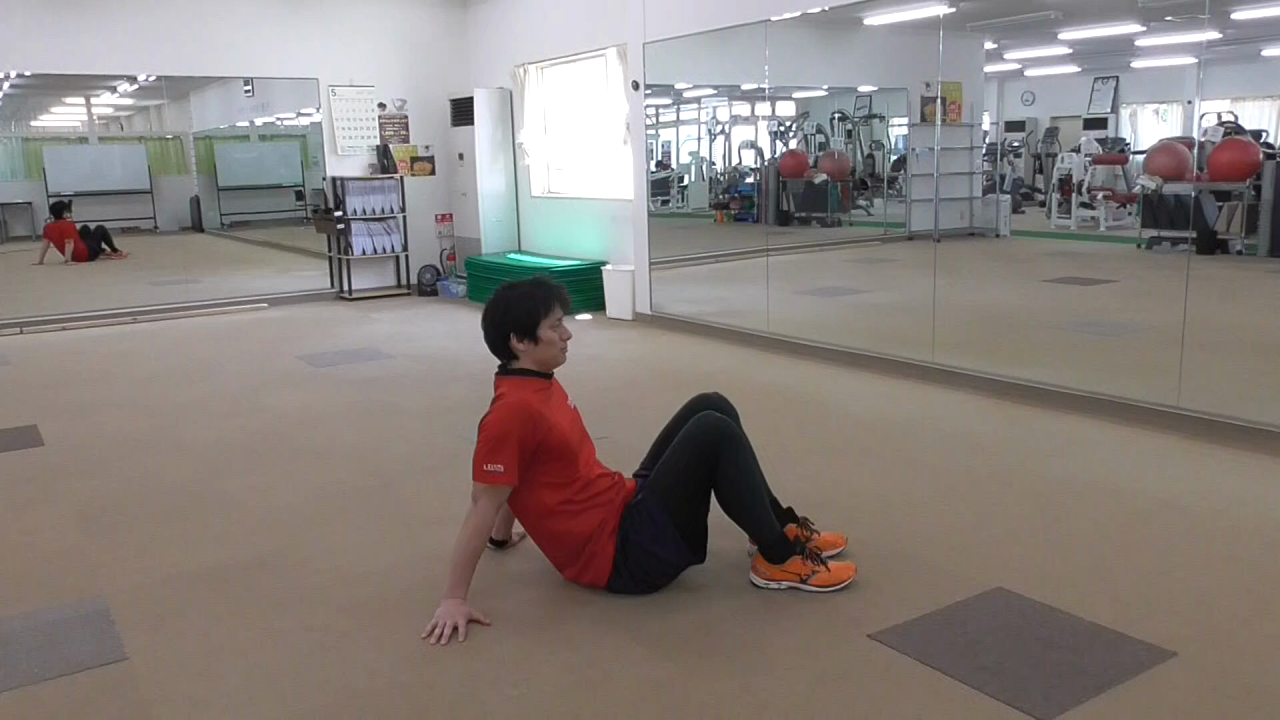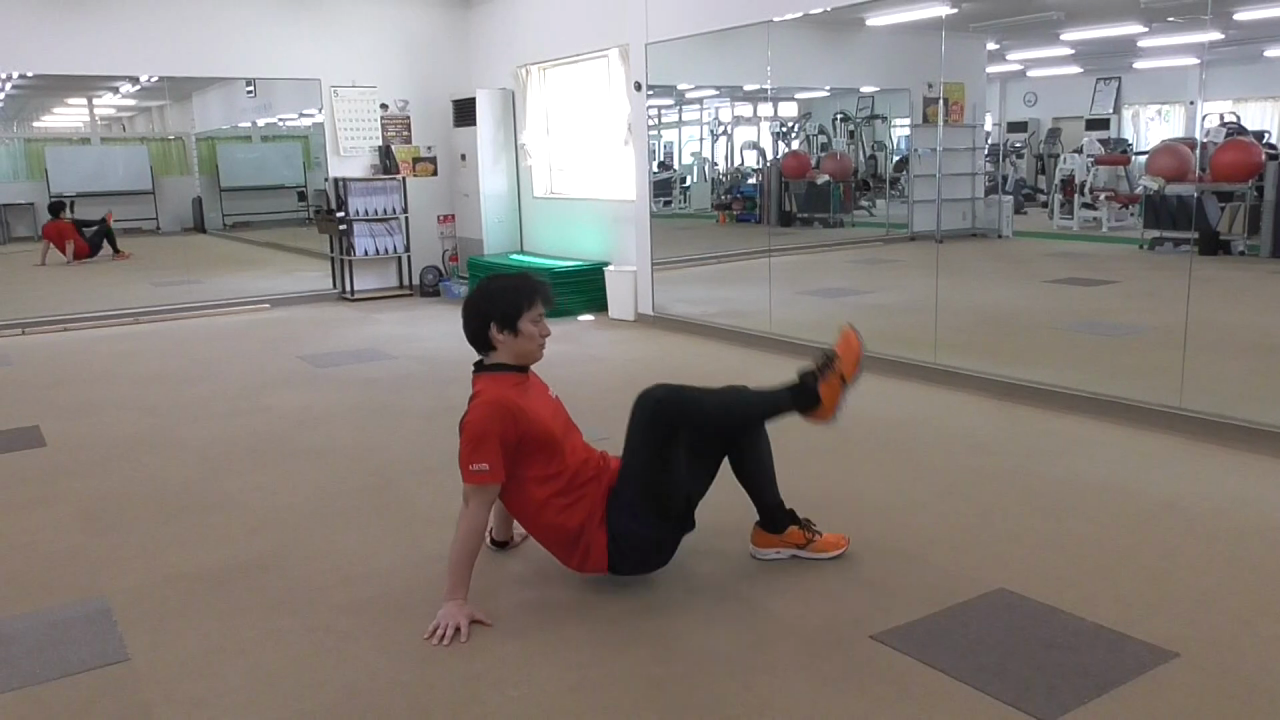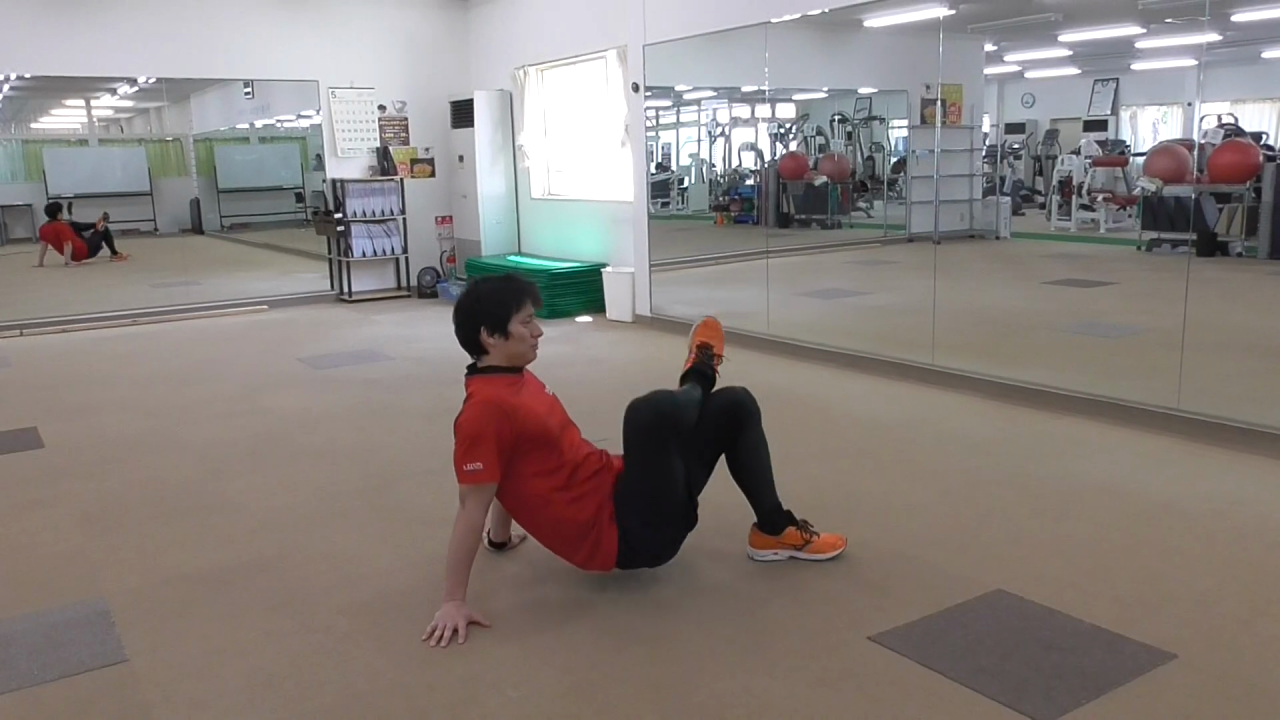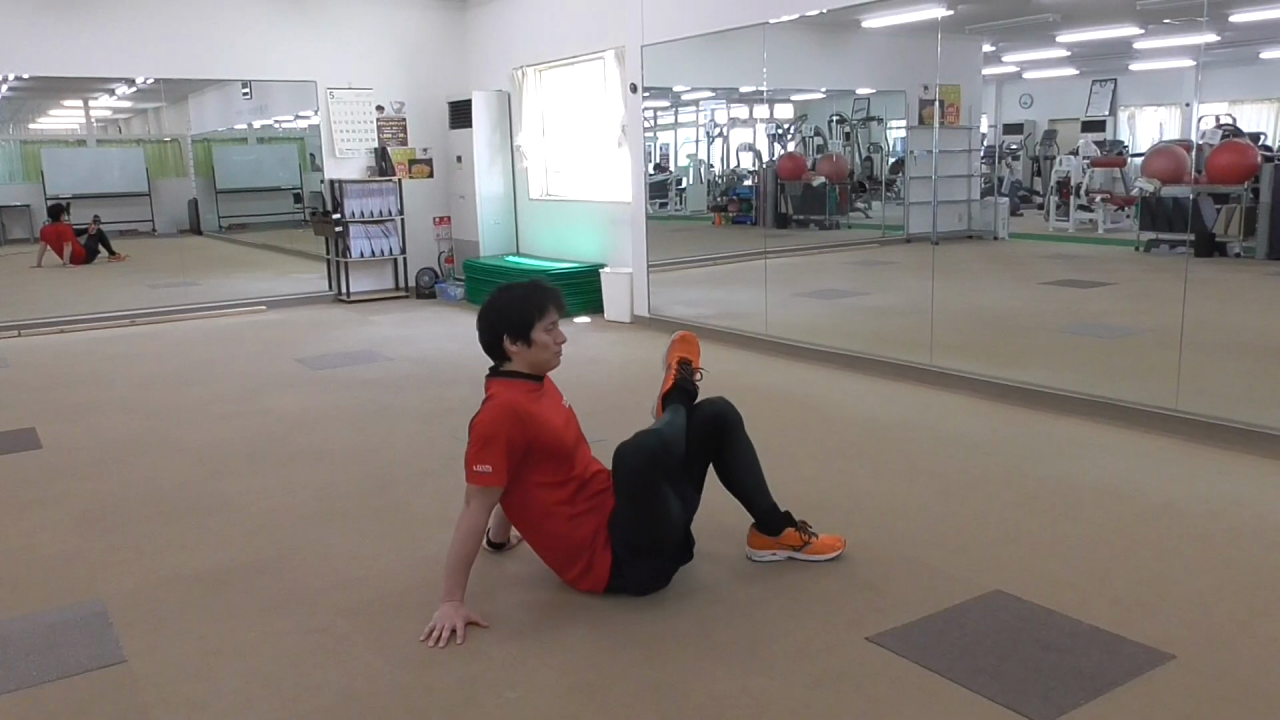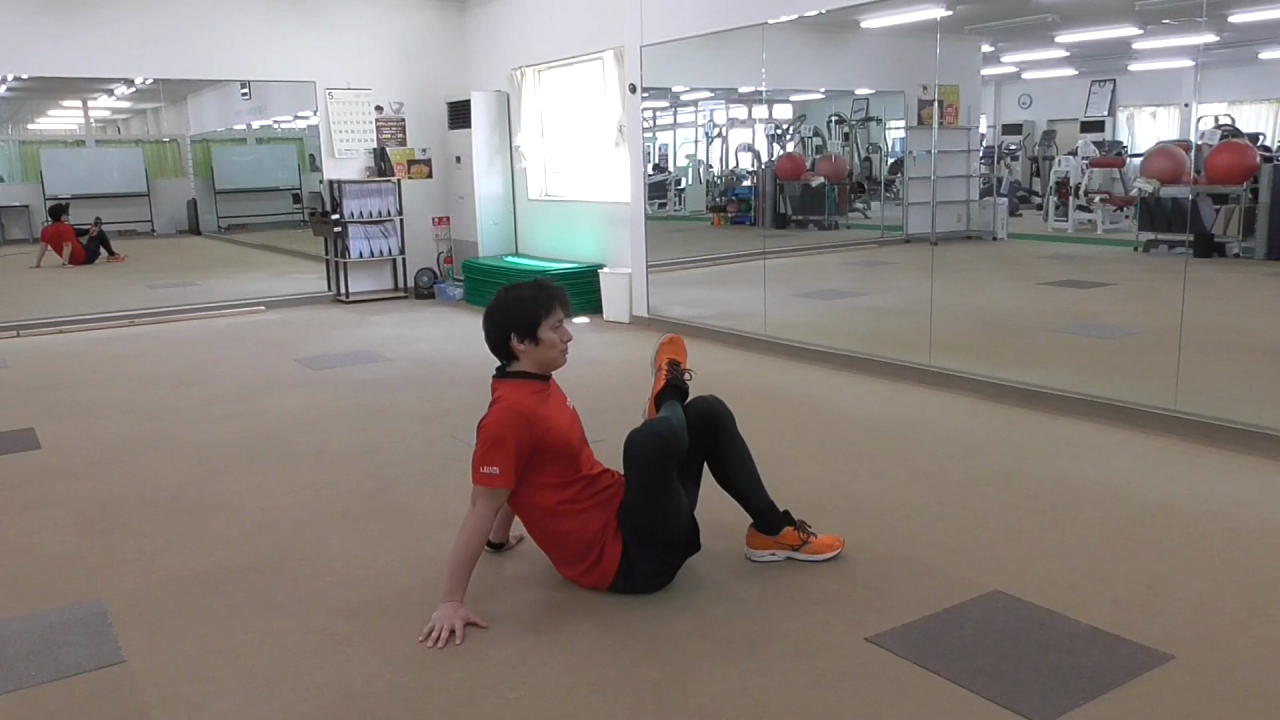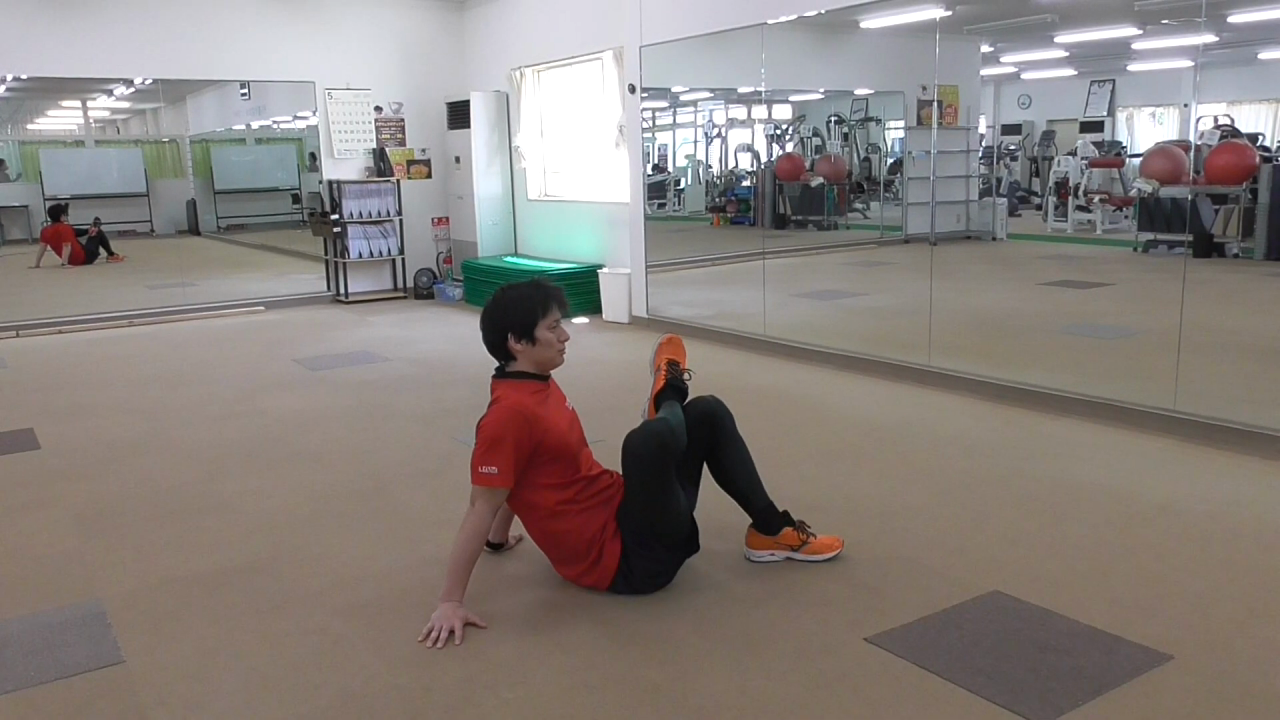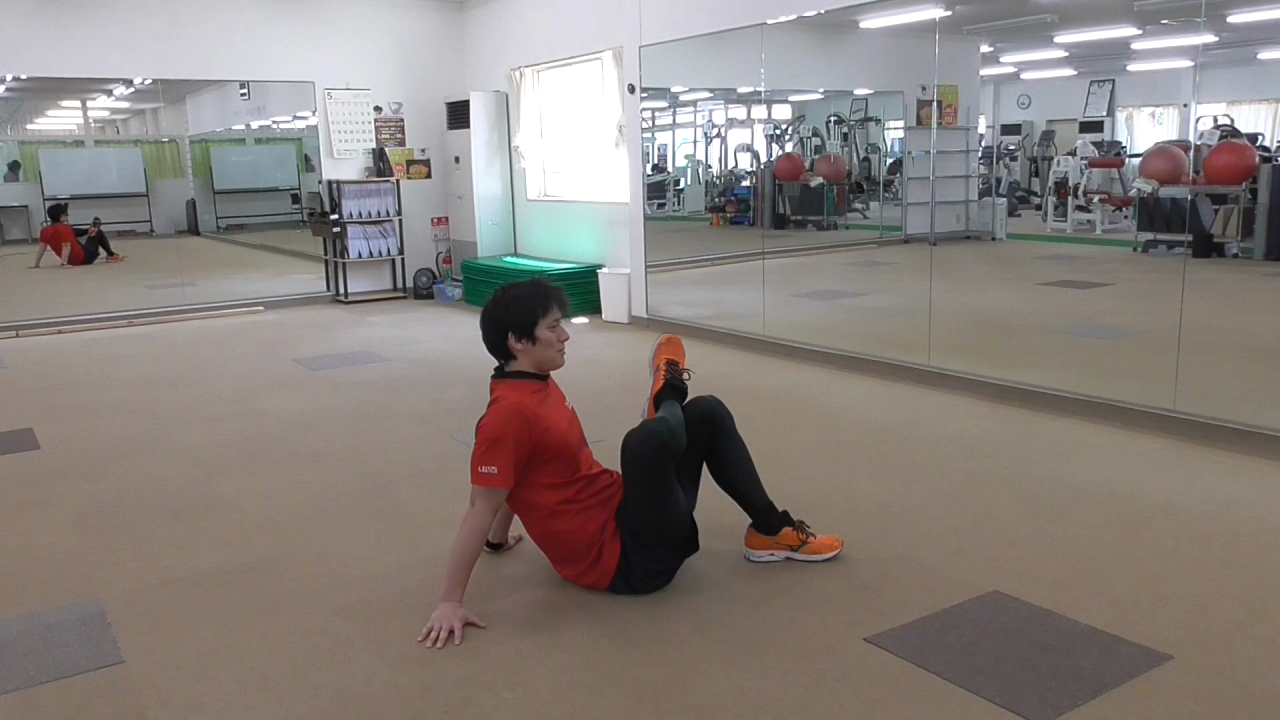
dt=0.7s
person 1, frame 1
left shoulder: (540, 384)
right shoulder: (514, 411)
left elbow: (522, 481)
right elbow: (484, 503)
left wrist: (503, 534)
right wrist: (454, 599)
left hip: (627, 508)
right hip: (625, 554)
left knee: (711, 408)
right knee: (714, 433)
left ankle: (778, 526)
right ankle: (779, 559)
person 1, frame 2
left shoulder: (517, 380)
right shoulder: (491, 407)
left elbow: (521, 474)
right elbow: (475, 503)
left wrist: (503, 534)
right wrist: (455, 600)
left hip: (618, 496)
right hip: (620, 534)
left knee: (740, 405)
right knee: (658, 402)
left ankle: (776, 529)
right ankle: (803, 396)
person 1, frame 3
left shoulder: (515, 379)
right shoulder: (486, 408)
left elbow: (517, 470)
right elbow: (473, 504)
left wrist: (501, 537)
right wrist: (453, 602)
left hip: (619, 493)
right hip: (624, 530)
left knee: (737, 405)
right knee: (653, 410)
left ankle: (773, 530)
right ankle: (696, 386)
person 1, frame 4
left shoulder: (535, 383)
right shoulder: (503, 411)
left elbow: (518, 481)
right elbow: (476, 504)
left wrist: (500, 536)
right wrist: (452, 601)
left hip: (619, 514)
right hip: (618, 558)
left knee: (718, 416)
right knee: (641, 451)
left ankle: (773, 531)
right ankle: (676, 401)
person 1, frame 5
left shoulder: (538, 384)
right shoulder: (512, 412)
left elbow: (524, 480)
right elbow: (483, 505)
left wrist: (500, 538)
right wrist: (451, 602)
left hip: (620, 514)
right hip: (625, 557)
left knee: (709, 413)
right knee: (653, 437)
left ankle: (772, 531)
right ankle: (669, 400)
person 1, frame 6
left shoulder: (538, 385)
right shoulder: (510, 413)
left elbow: (523, 481)
right elbow: (482, 506)
left wrist: (500, 538)
right wrist: (450, 602)
left hip: (620, 513)
right hip: (624, 556)
left knee: (709, 414)
right knee: (650, 439)
left ankle: (771, 530)
right ankle: (668, 400)
person 1, frame 7
left shoulder: (538, 384)
right shoulder: (510, 412)
left elbow: (524, 479)
right elbow: (482, 506)
left wrist: (499, 539)
right wrist: (449, 602)
left hip: (618, 514)
right hip: (625, 556)
left knee: (708, 414)
right knee: (649, 438)
left ankle: (771, 530)
right ankle: (667, 400)
